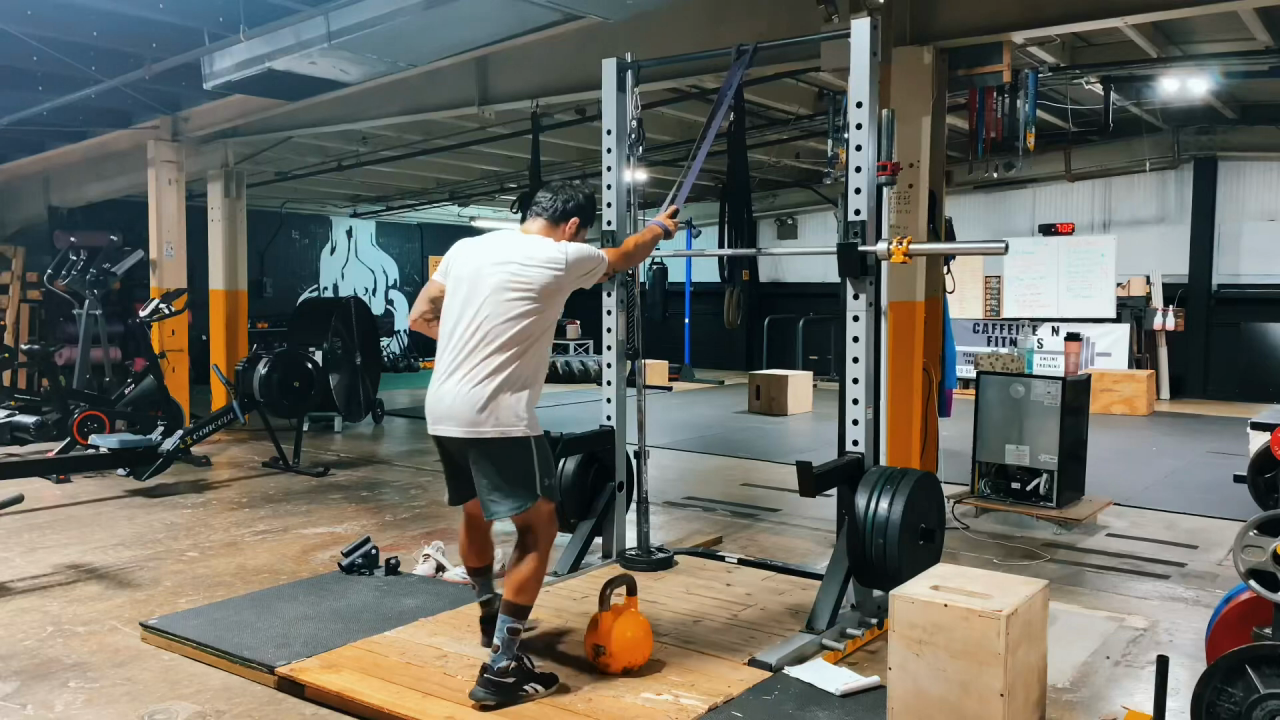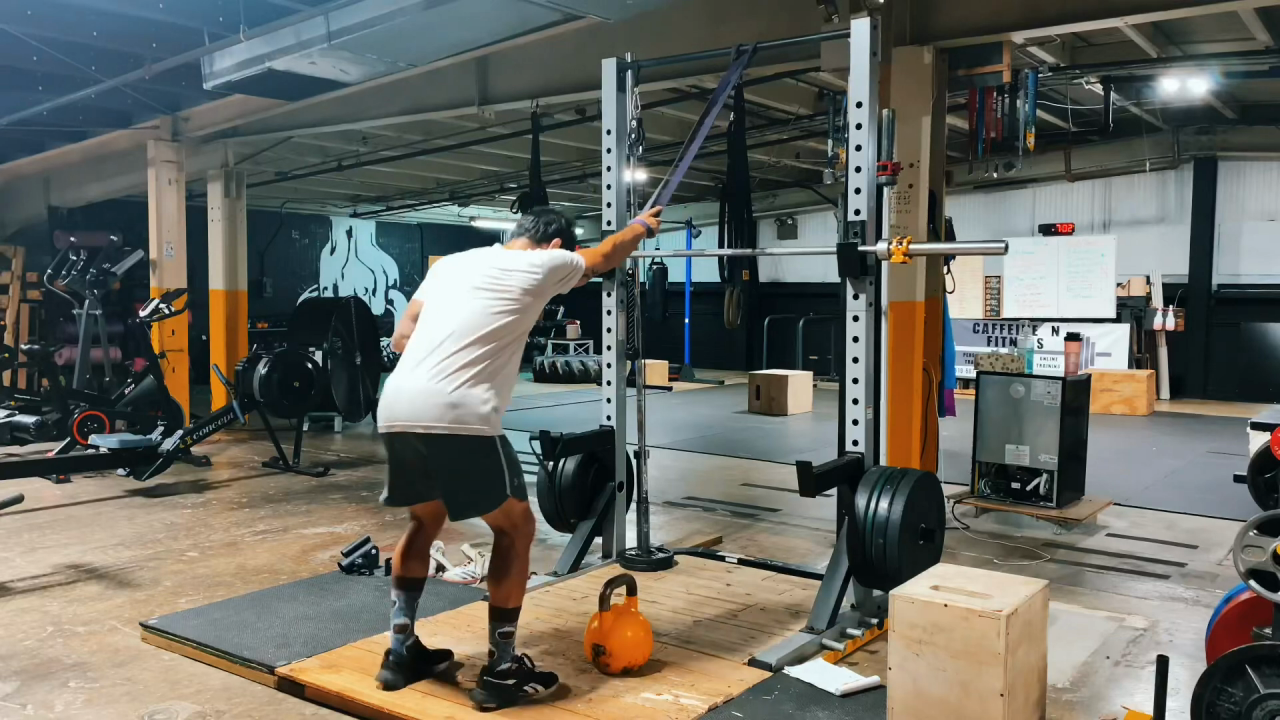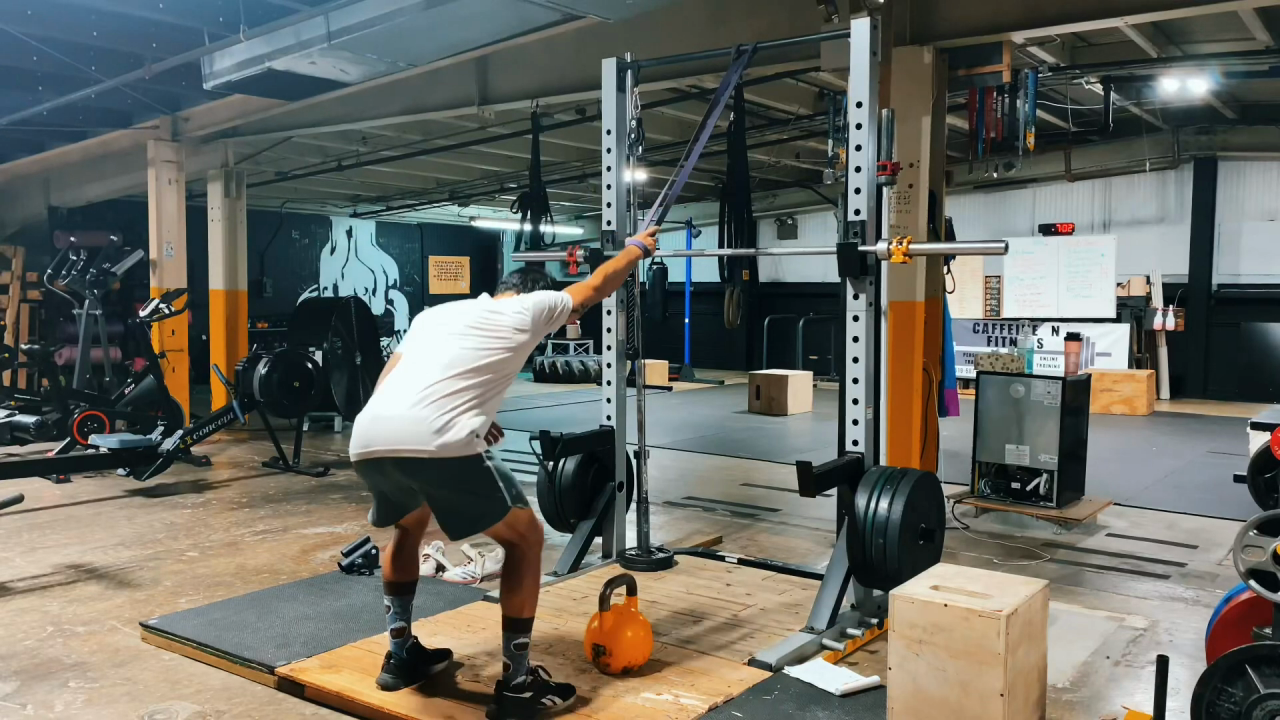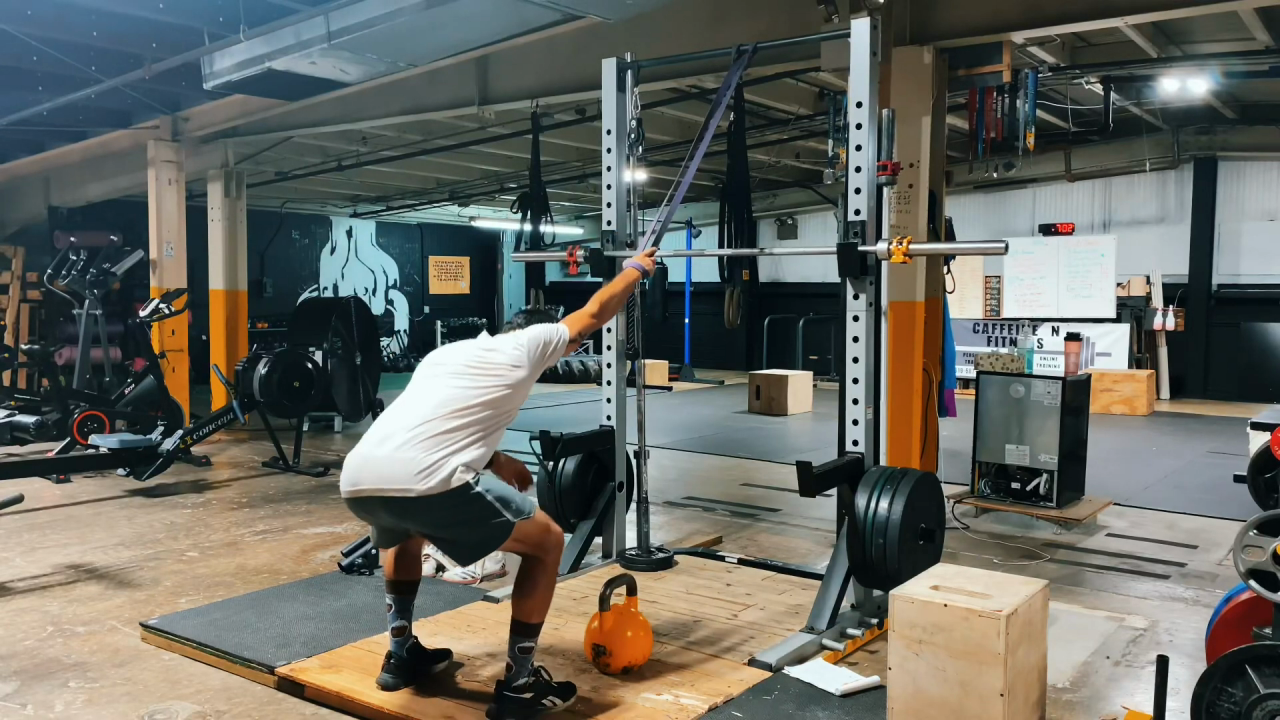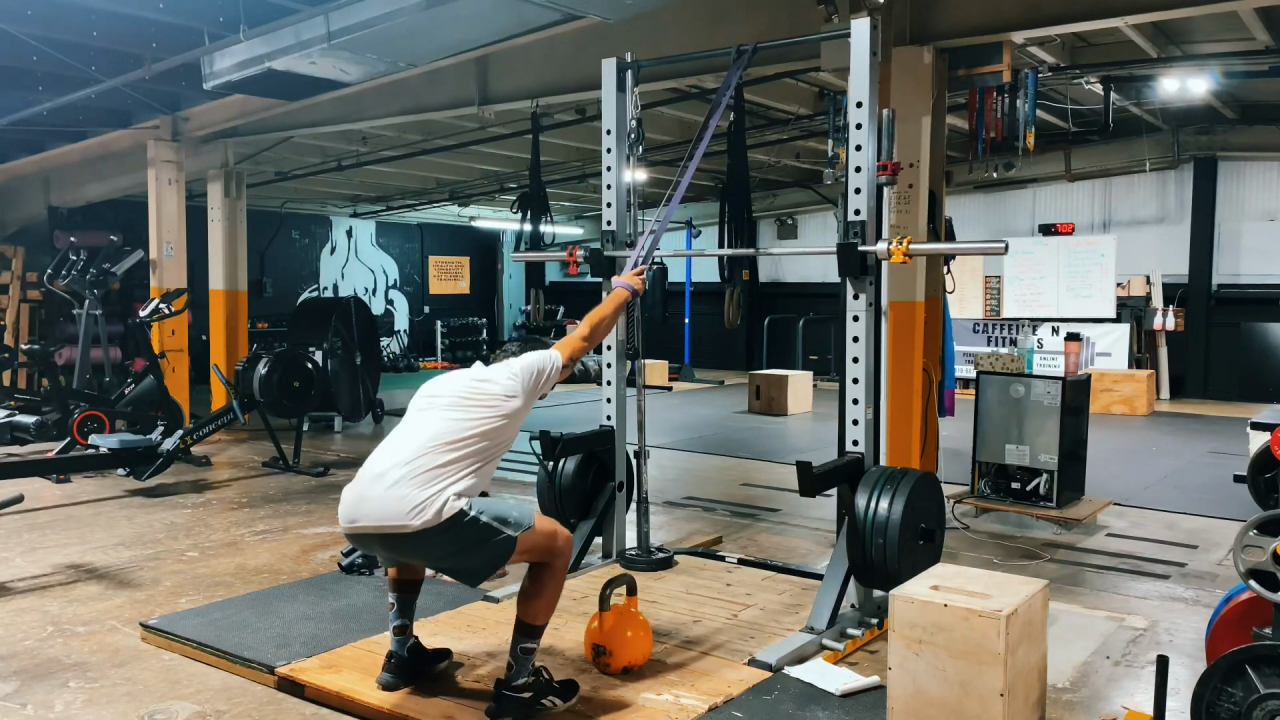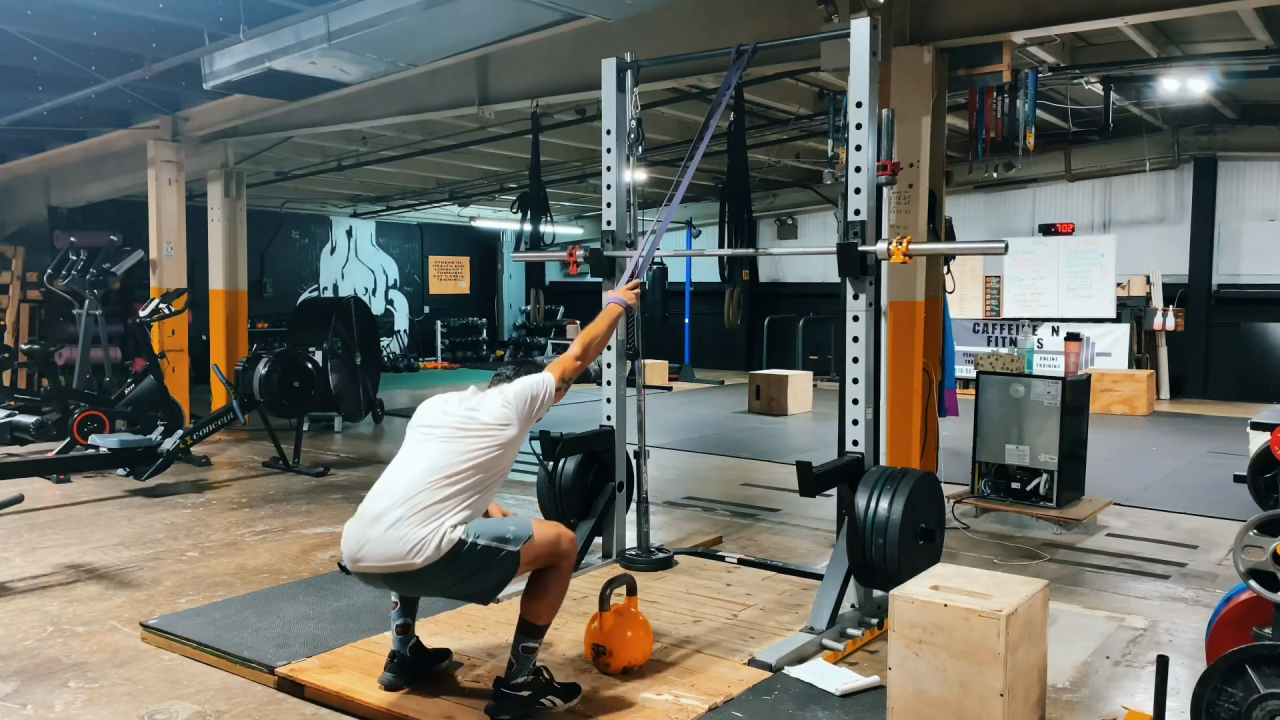
dt=0.3s
person 1, frame 1
left shoulder: (464, 248)
right shoulder: (560, 259)
left elbow: (419, 317)
right elbow: (624, 255)
right wrist: (660, 227)
left hip: (442, 407)
right hip: (495, 416)
left knee: (477, 512)
right knee: (538, 527)
left ankle: (494, 617)
right ankle: (501, 669)
person 1, frame 2
left shoulder: (450, 263)
right shoulder: (539, 266)
left elbow: (403, 338)
right elbow: (604, 256)
right wrist: (642, 225)
left hip: (394, 407)
right hip: (456, 413)
left knee: (425, 520)
right knee: (516, 528)
left ankle: (401, 652)
right ankle: (501, 671)
person 1, frame 3
left shoulder: (436, 313)
right shoulder: (529, 309)
right elbow: (596, 285)
right wrist: (636, 248)
left hip: (366, 439)
right hip: (431, 444)
left knee: (408, 525)
right knee: (525, 538)
left ankle: (401, 655)
person 1, frame 4
left shoulder: (447, 350)
right shoulder: (526, 345)
right elbow: (594, 312)
left wrist: (493, 461)
right wrist: (635, 268)
left hip: (357, 480)
right hip: (421, 481)
left knee: (409, 531)
right knee: (546, 542)
left ankle: (401, 654)
person 1, frame 5
left shoulder: (441, 381)
right shoulder: (518, 376)
right elbow: (585, 336)
left wrist: (490, 514)
right wrist: (624, 289)
left hip: (354, 518)
right hip: (414, 518)
right knee: (556, 543)
left ankle: (402, 656)
person 1, frame 6
left shoulder: (438, 402)
right shoulder: (514, 401)
right elbow: (578, 355)
left wrist: (483, 506)
right wrist: (618, 304)
left hip: (357, 553)
right hip: (412, 558)
right knee: (561, 545)
left ankle: (404, 654)
